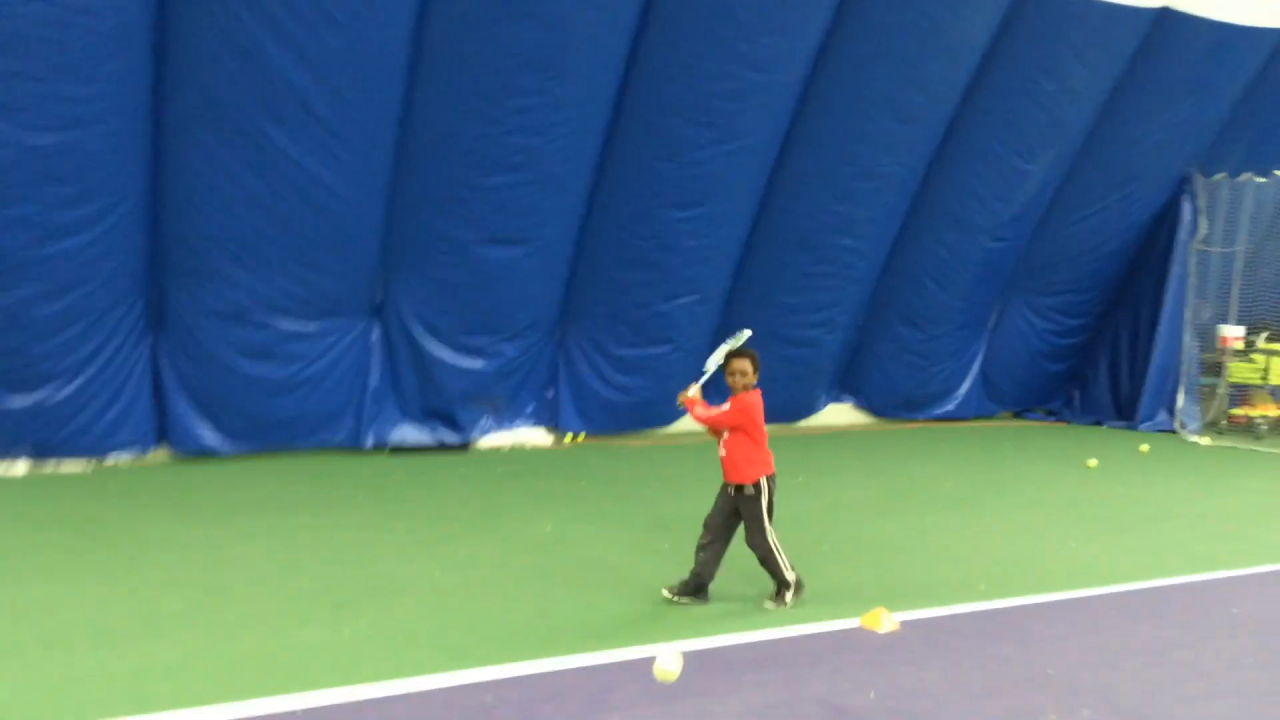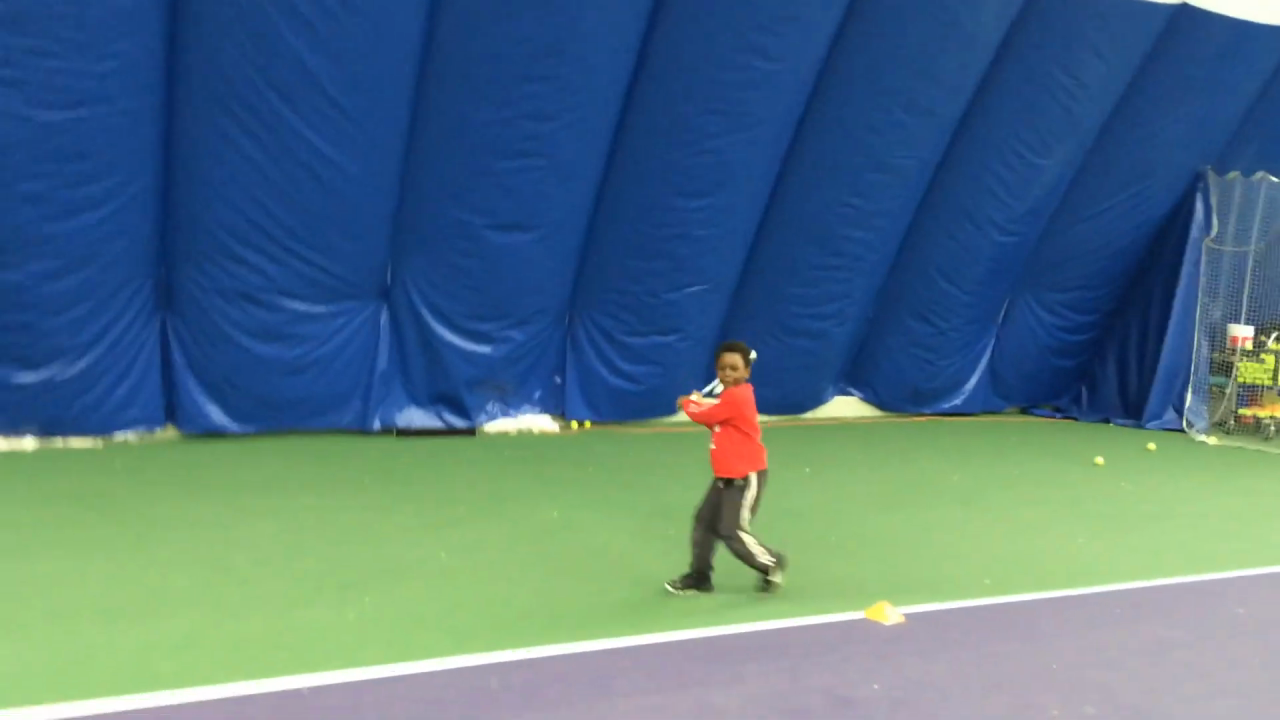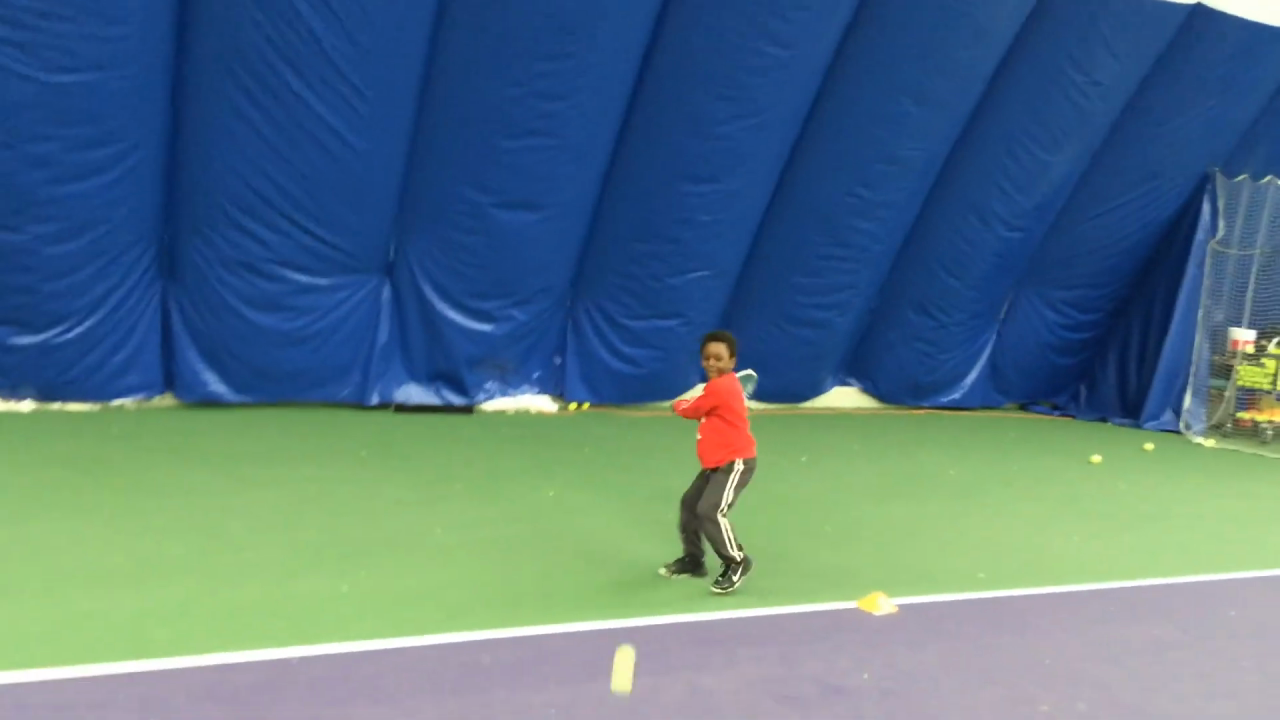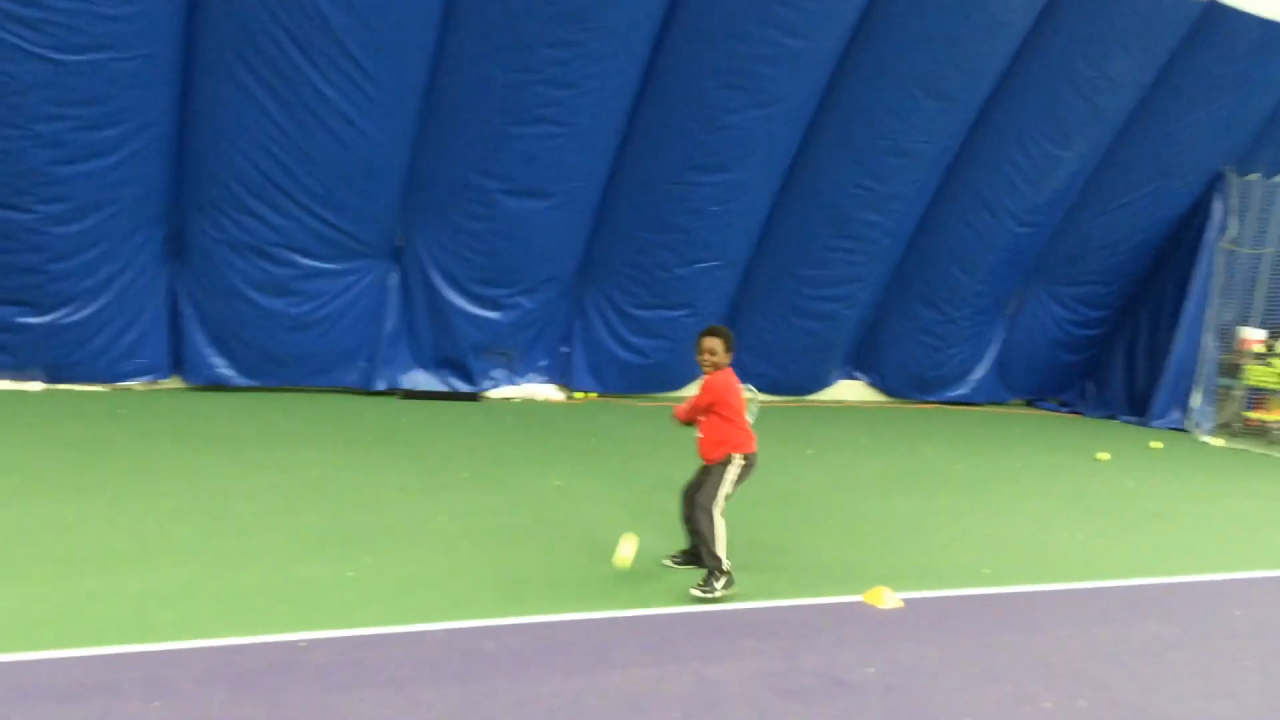
dt=0.1s
person 1, frame 1
left shoulder: (747, 403)
right shoulder: (736, 400)
left elbow: (711, 419)
right elbow: (718, 422)
left wrist: (690, 402)
right wrist: (698, 402)
left hip: (755, 482)
right hip: (735, 482)
left knee: (760, 537)
right knee: (714, 529)
left ankle: (789, 584)
right ankle: (696, 585)
person 1, frame 2
left shoulder: (736, 397)
right shoulder: (731, 395)
left elbow: (703, 415)
right elbow: (713, 418)
left wrist: (686, 403)
right wrist: (696, 403)
left hip: (746, 476)
right hip: (726, 476)
left knee: (733, 530)
right knee: (704, 521)
left ankle: (770, 565)
right ankle: (699, 576)
person 1, frame 3
left shoulder: (720, 388)
right shoulder: (722, 385)
left elbow: (690, 410)
right elbow: (704, 414)
left wrist: (679, 405)
right wrist: (688, 407)
left hip: (736, 462)
right hip: (716, 463)
left knee: (709, 512)
right knee: (689, 504)
left ankle: (737, 562)
right ankle: (692, 560)
person 1, frame 4
left shoulder: (716, 383)
right shoulder: (724, 380)
left elbow: (688, 412)
left wrist: (679, 412)
right wrist: (690, 415)
left hip: (736, 457)
right hip: (718, 458)
left knee: (707, 505)
right knee: (691, 496)
left ankle: (720, 571)
right ankle: (696, 552)
